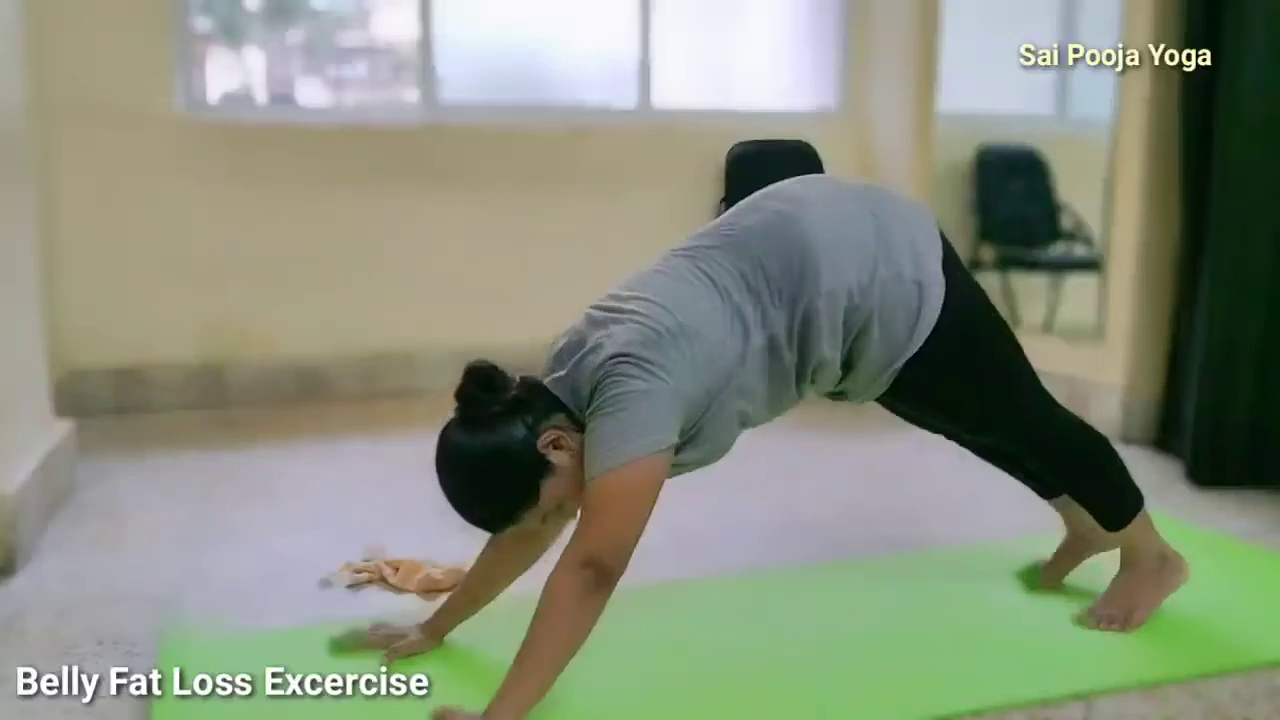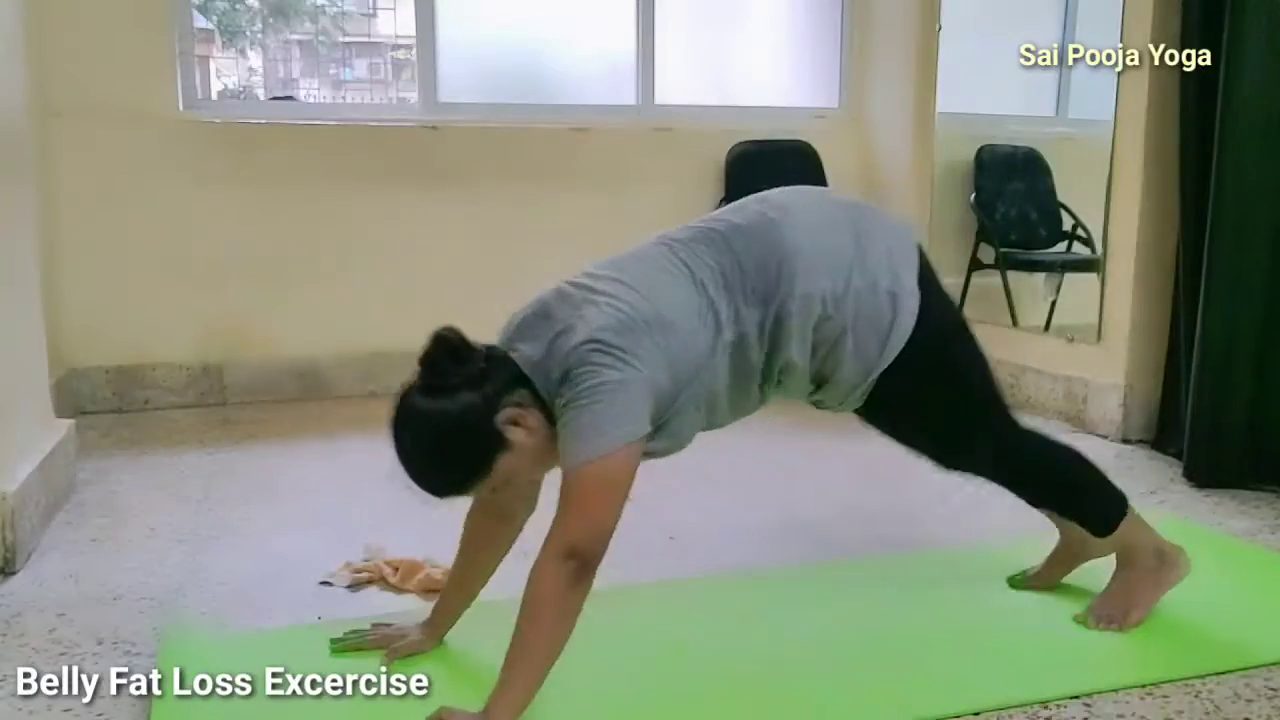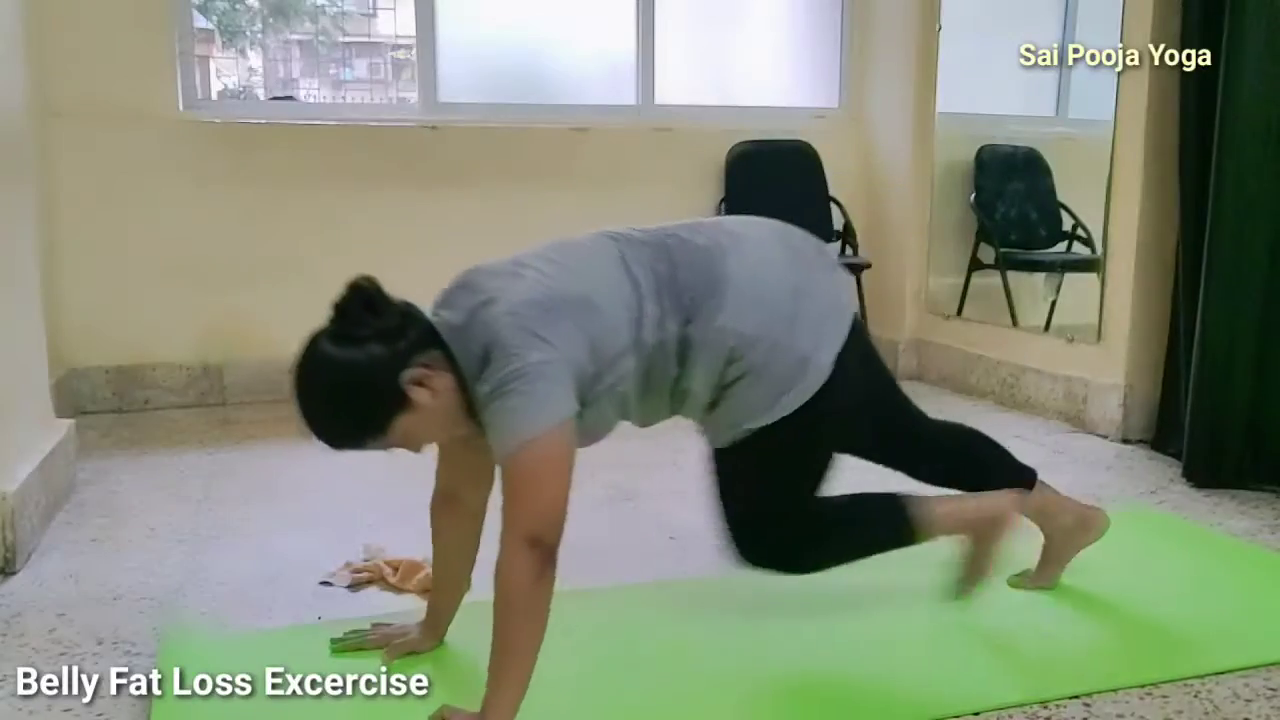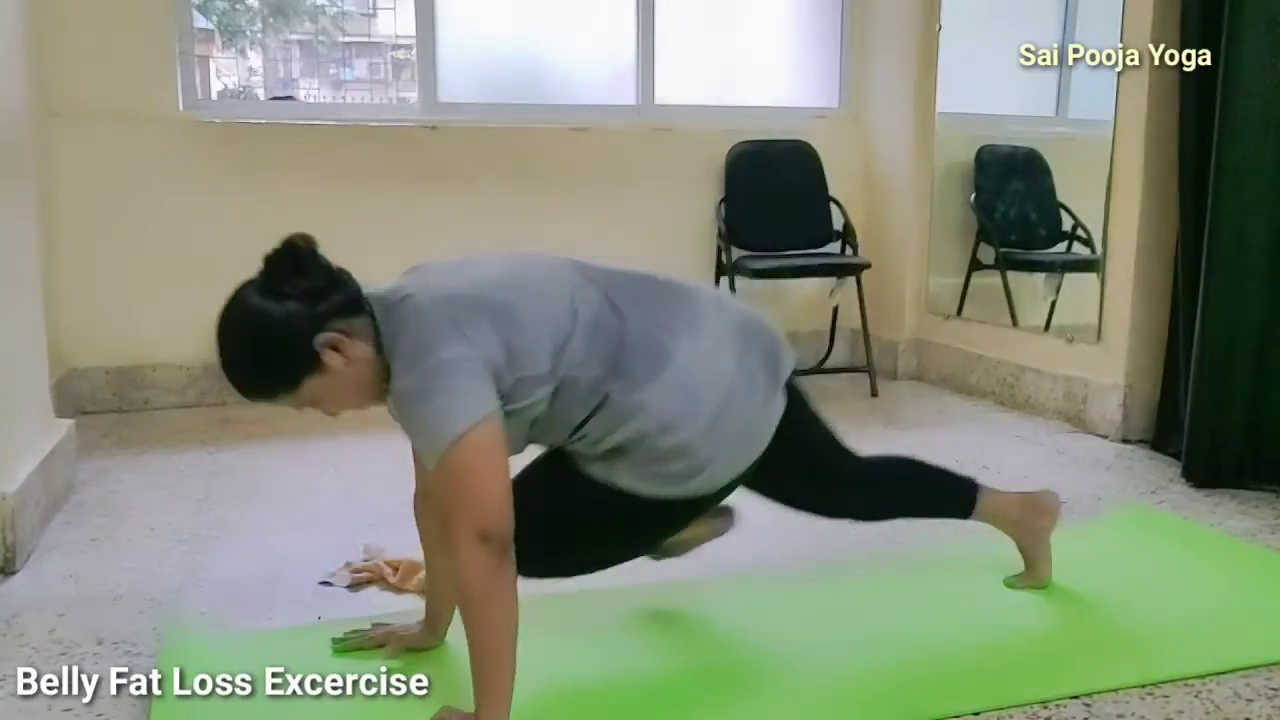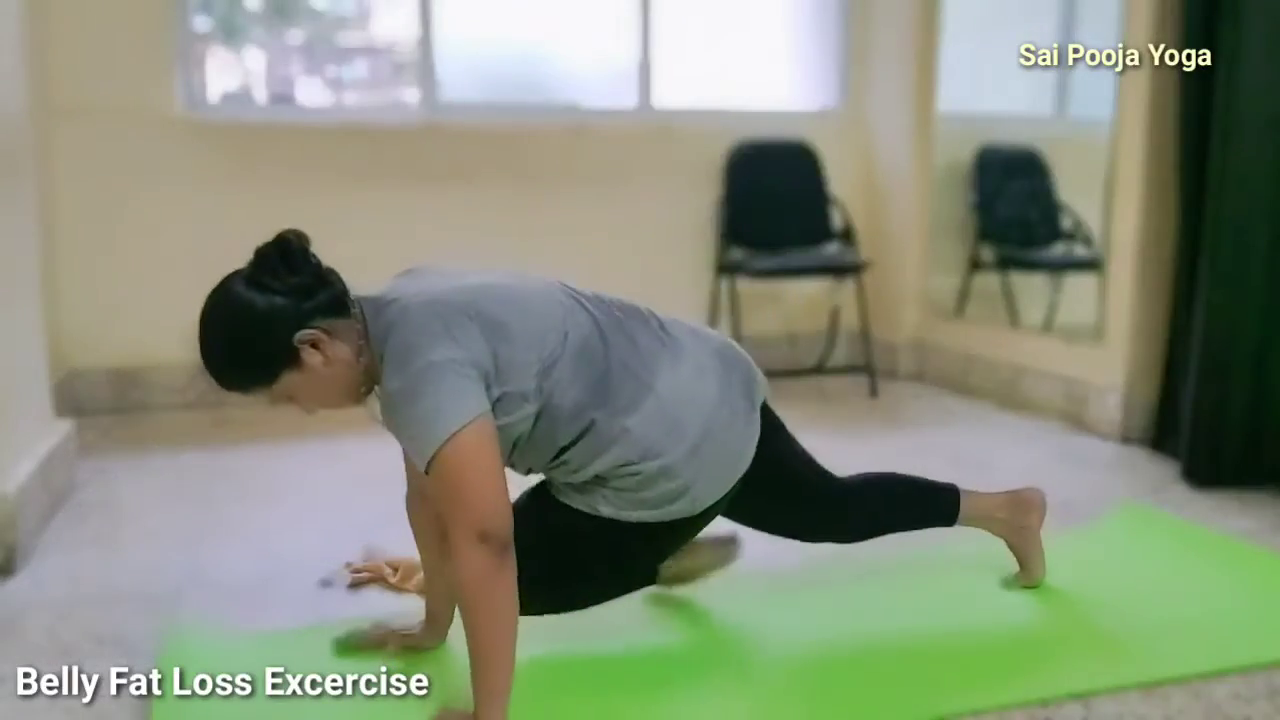
dt=0.3s
person 1, frame 1
left shoulder: (628, 394)
right shoulder: (555, 393)
left elbow: (590, 569)
right elbow: (530, 532)
right wrist: (434, 627)
left hip: (879, 274)
right hip: (814, 238)
left knee: (1020, 417)
right knee: (968, 418)
left ankle: (1152, 557)
right ankle: (1086, 525)
person 1, frame 2
left shoulder: (596, 383)
right shoulder: (513, 366)
left elbow: (571, 556)
right elbow: (500, 510)
right wrist: (431, 627)
left hip: (851, 291)
right hip: (801, 253)
left knee: (981, 436)
right knee: (954, 435)
left ankle: (1150, 552)
right ankle: (1081, 533)
person 1, frame 3
left shoulder: (515, 366)
right shoulder: (450, 336)
left elbow: (530, 545)
right elbow: (459, 493)
right wrist: (433, 625)
left hip: (773, 336)
right hip: (778, 284)
left knee: (768, 537)
right knee: (901, 436)
left ankle: (978, 512)
right ankle: (1066, 514)
person 1, frame 4
left shoulder: (430, 361)
right shoulder: (402, 316)
left elbow: (481, 544)
right elbow: (436, 494)
right wrist: (430, 625)
left hip: (697, 417)
right hip: (730, 355)
left knee: (525, 530)
right knee: (844, 484)
left ankle: (680, 524)
right ankle: (1024, 511)
person 1, frame 5
left shoulder: (419, 366)
right shoulder: (394, 322)
left elbow: (483, 543)
right elbow: (430, 496)
right wrist: (434, 624)
left hip: (678, 442)
right hip: (701, 388)
left knee: (535, 572)
right knee: (826, 508)
left ankle: (680, 555)
right ankle: (1008, 508)
